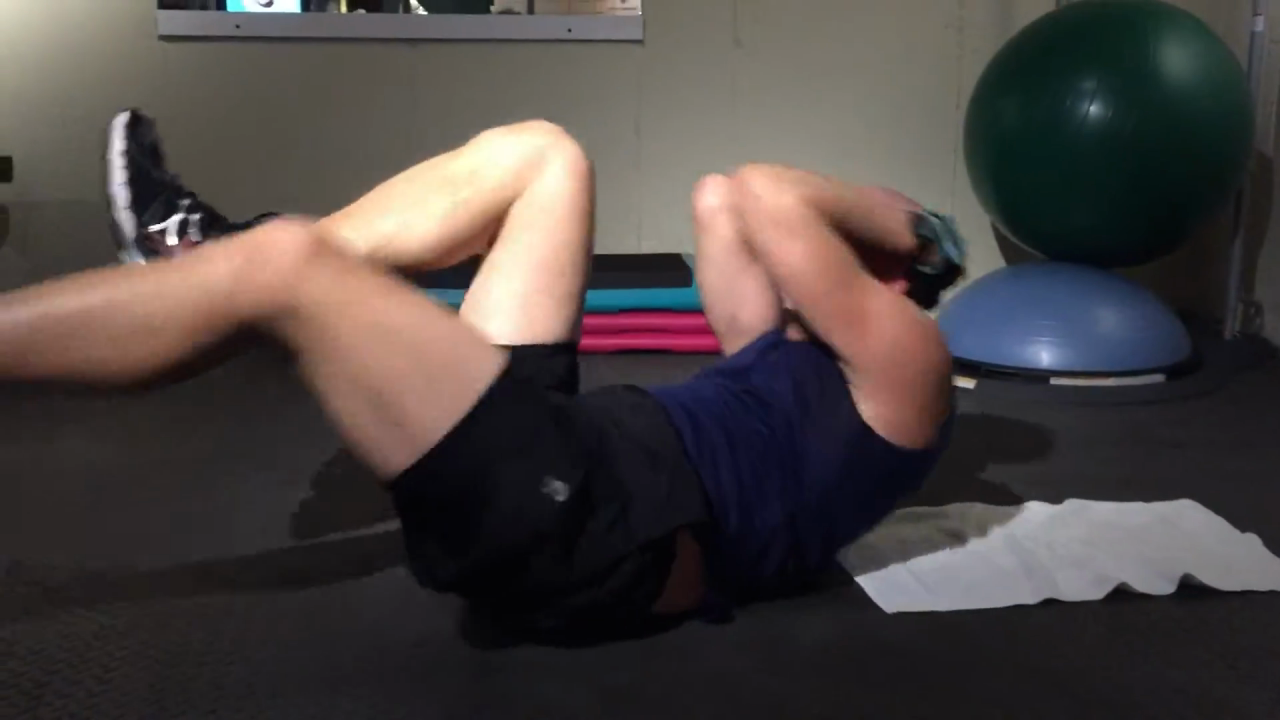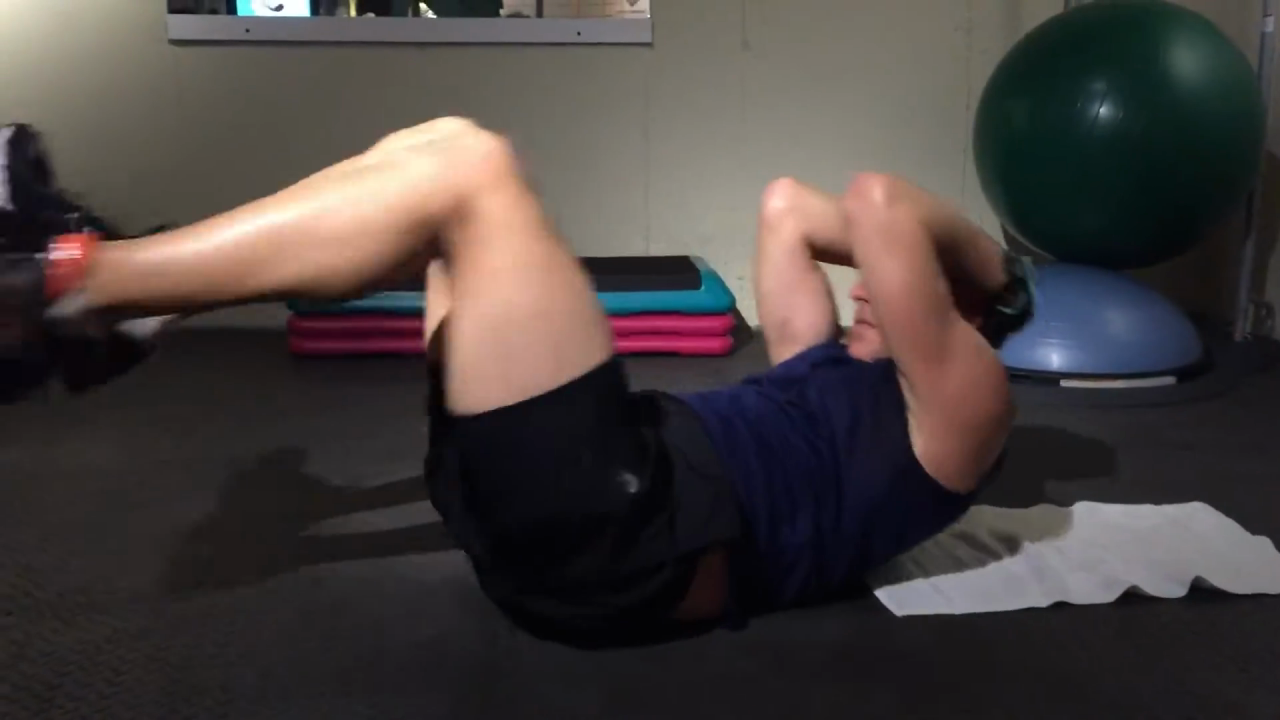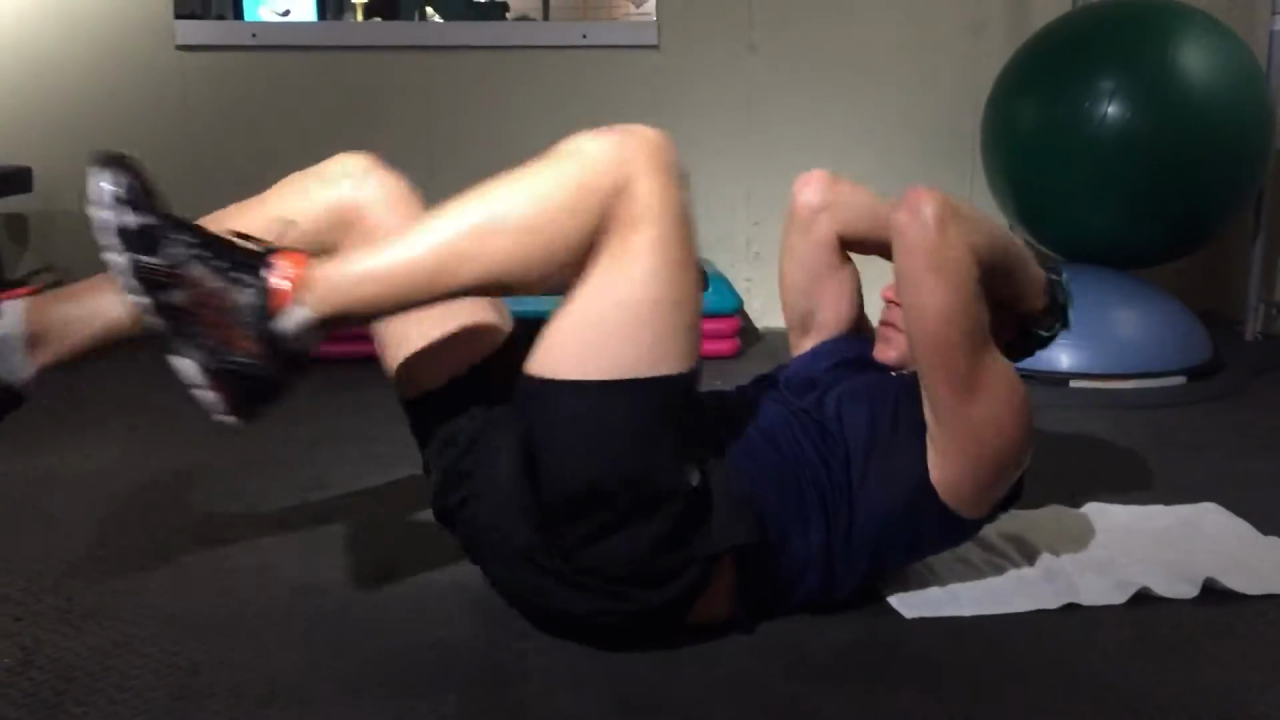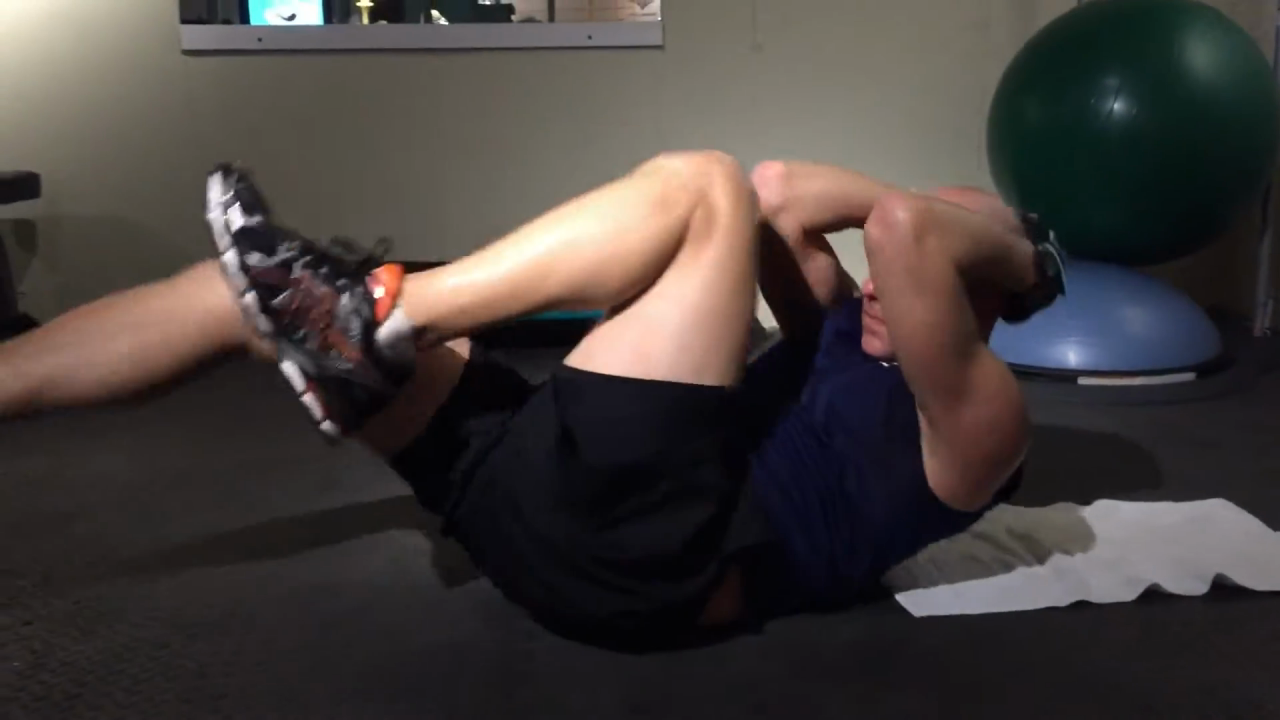
dt=0.2s
person 1, frame 1
left shoulder: (903, 361)
right shoulder: (800, 351)
left elbow: (766, 195)
right elbow: (719, 201)
left wrist: (896, 229)
right wrist: (889, 226)
left hip: (581, 535)
right hip: (561, 474)
left knee: (284, 266)
right knee: (542, 156)
right ankle: (210, 258)
person 1, frame 2
left shoulder: (960, 401)
right shoulder: (838, 364)
left elbow: (879, 203)
right elbow: (789, 205)
left wrist: (982, 264)
right wrist: (925, 252)
left hip: (600, 539)
right hip: (542, 487)
left knee: (464, 175)
right knee: (449, 147)
right ankle: (88, 284)
person 1, frame 3
left shoulder: (982, 427)
right shoulder: (867, 357)
left elbow: (927, 222)
right elbow: (819, 199)
left wrist: (1022, 283)
left hip: (621, 533)
right hip: (545, 474)
left knee: (628, 160)
right knee: (354, 186)
left ankle: (281, 311)
person 1, frame 4
left shoulder: (977, 418)
right shoulder: (854, 332)
left elbow: (908, 232)
right elbow: (782, 184)
left wrist: (1013, 258)
right wrist: (934, 204)
left hip: (625, 533)
right hip: (548, 474)
left knee: (699, 183)
right knee: (248, 292)
left ankle: (377, 320)
